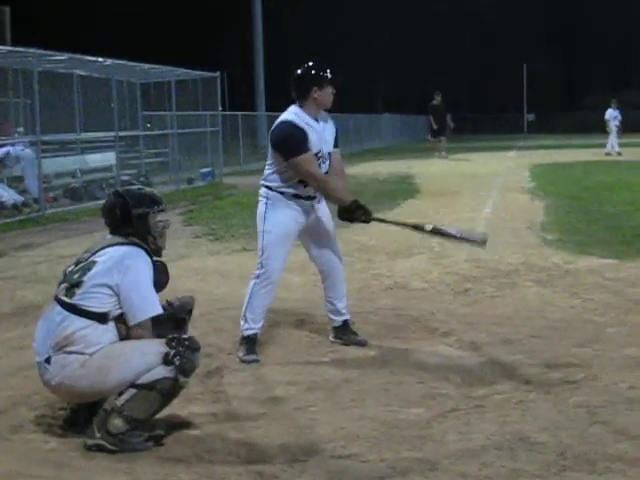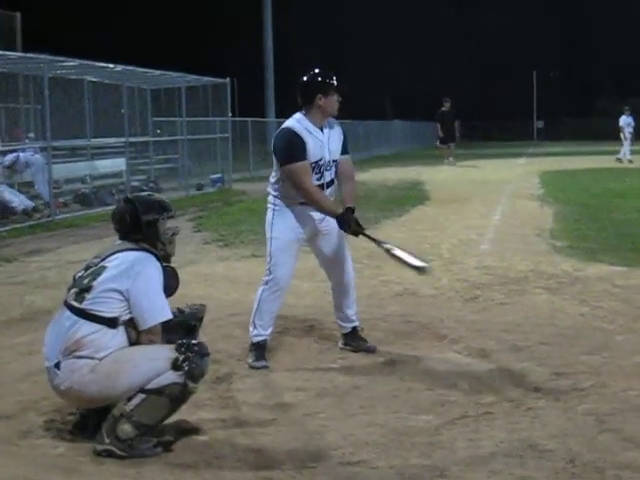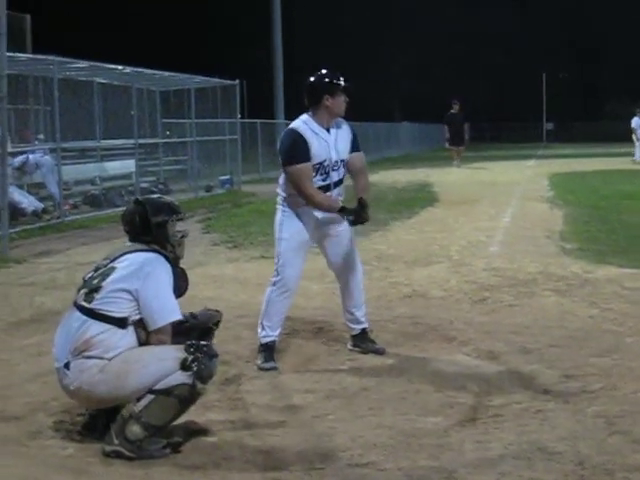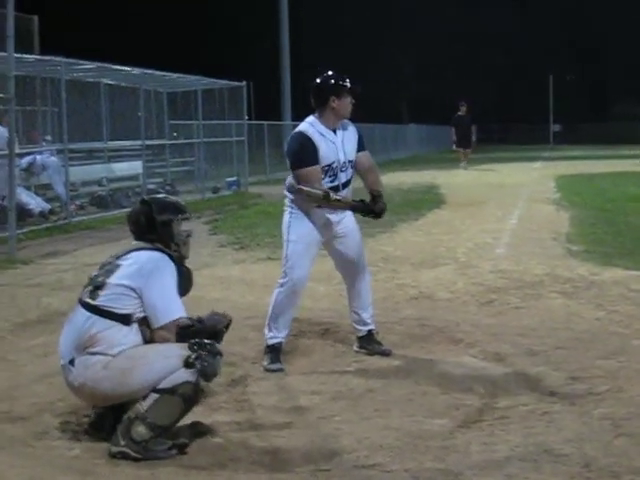
dt=0.2s
person 1, frame 1
left shoulder: (327, 123)
right shoulder: (289, 127)
left elbow: (335, 168)
right elbow: (314, 176)
left wrist: (345, 204)
right wrist: (350, 203)
left hip: (315, 203)
right hip: (280, 205)
left knee: (334, 264)
right knee: (269, 271)
left ankle: (340, 325)
right ankle: (249, 336)
person 1, frame 2
left shoulder: (336, 130)
right shoulder: (290, 134)
left elbow: (345, 174)
right elbow: (304, 187)
left wrist: (348, 210)
right wrist: (337, 213)
left hip: (325, 211)
right hip: (288, 211)
left knee: (343, 271)
right knee: (277, 278)
left ankle: (349, 332)
right ankle: (258, 342)
person 1, frame 3
left shoulder: (345, 130)
right shoulder: (296, 135)
left elbow: (358, 170)
right elbow: (304, 189)
left wrist: (362, 202)
right wrist: (343, 210)
left hip: (334, 212)
right hip: (297, 213)
left knee: (352, 270)
right knee: (285, 278)
left ankle: (359, 333)
right ankle: (267, 343)
person 1, frame 4
left shoulder: (350, 130)
right shoulder: (303, 138)
left elbow: (367, 167)
right elbow: (314, 191)
left wrist: (376, 196)
left hip: (341, 213)
right hip: (305, 215)
left knee: (359, 272)
right knee: (293, 279)
left ankle: (365, 334)
right ankle: (273, 345)
person 2, frame 1
left shoulder: (104, 251)
right shoulder: (133, 256)
right elbow: (140, 332)
left wrist: (167, 311)
left hip: (53, 364)
right hip: (72, 369)
right knee: (183, 351)
left ankle: (87, 410)
right ankle: (110, 429)
person 2, frame 2
left shoulder: (113, 257)
right shoulder: (143, 261)
right elbow: (151, 337)
left hip: (62, 370)
right hip: (81, 374)
right knee: (193, 357)
left ankle: (97, 414)
right ankle: (119, 435)
person 2, frame 3
left shoulder: (122, 258)
right shoulder: (152, 262)
right elbow: (160, 337)
left wrist: (191, 322)
left hip: (72, 370)
right hip: (91, 374)
right knee: (201, 358)
left ankle: (107, 416)
right ankle: (129, 436)
person 2, frame 4
left shoulder: (131, 258)
right shoulder: (157, 261)
right elbow: (164, 334)
left hip: (78, 365)
right hip: (96, 371)
right knee: (205, 356)
right ankle: (136, 437)
